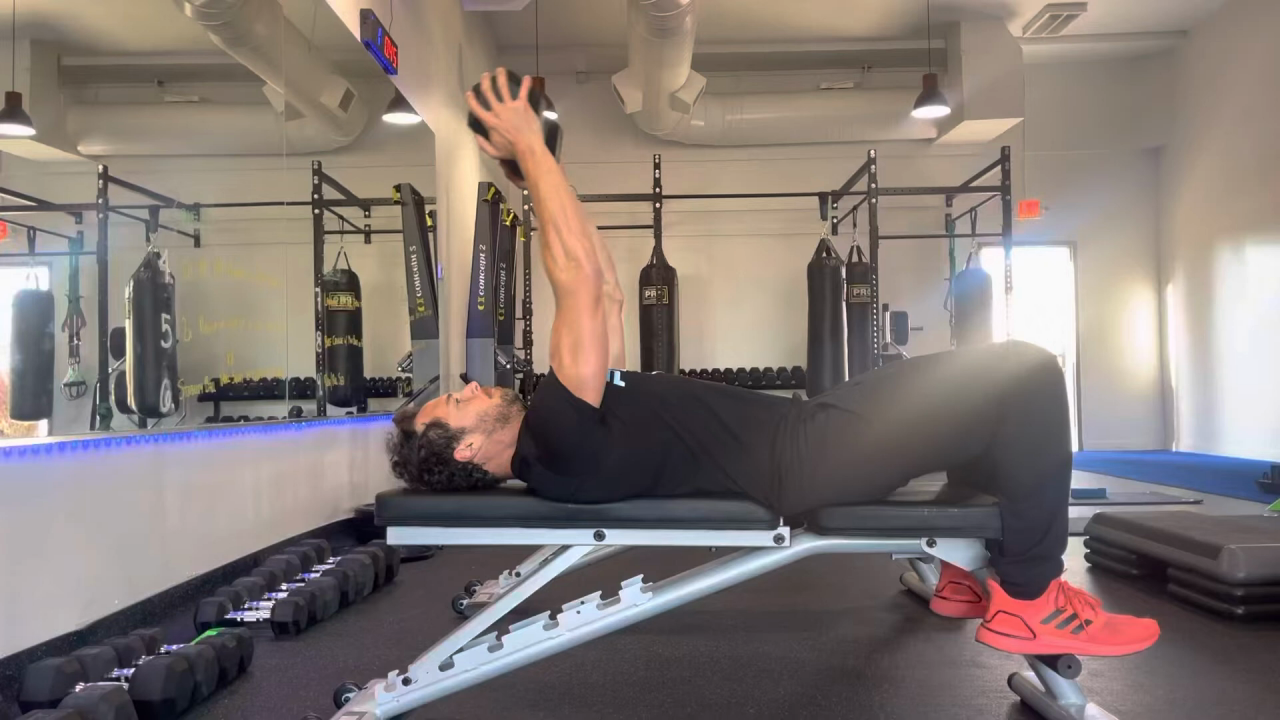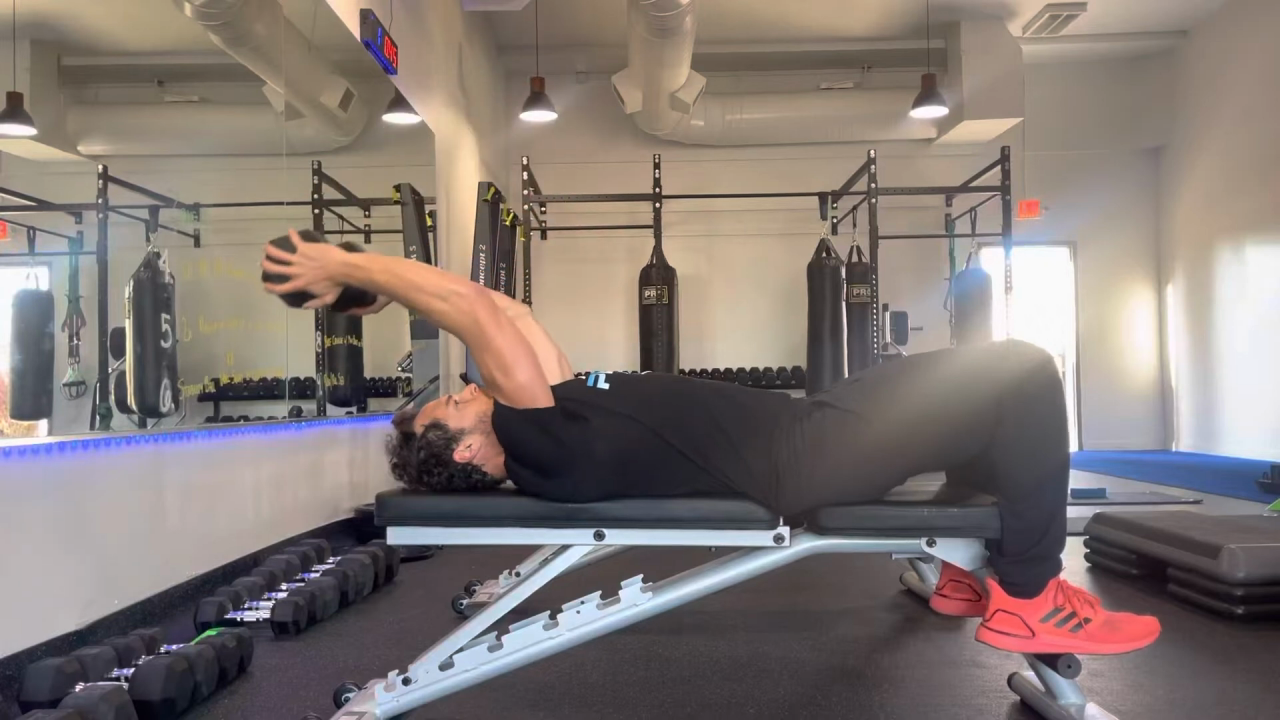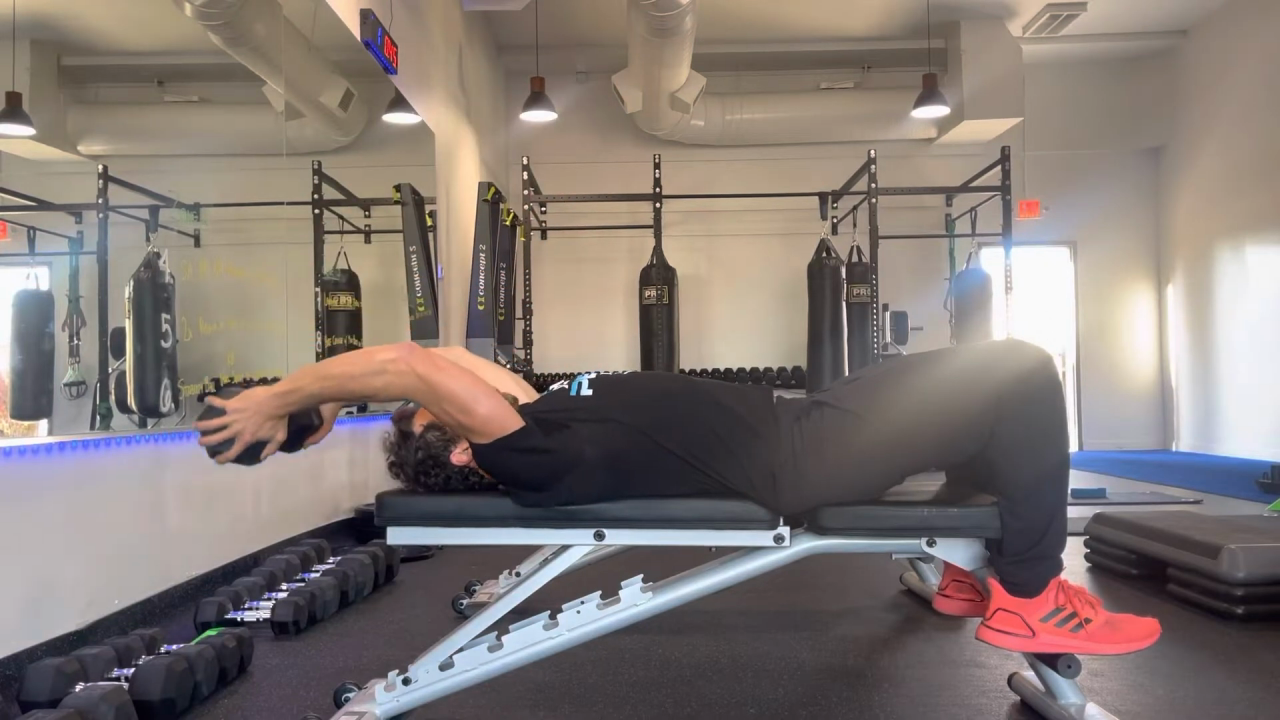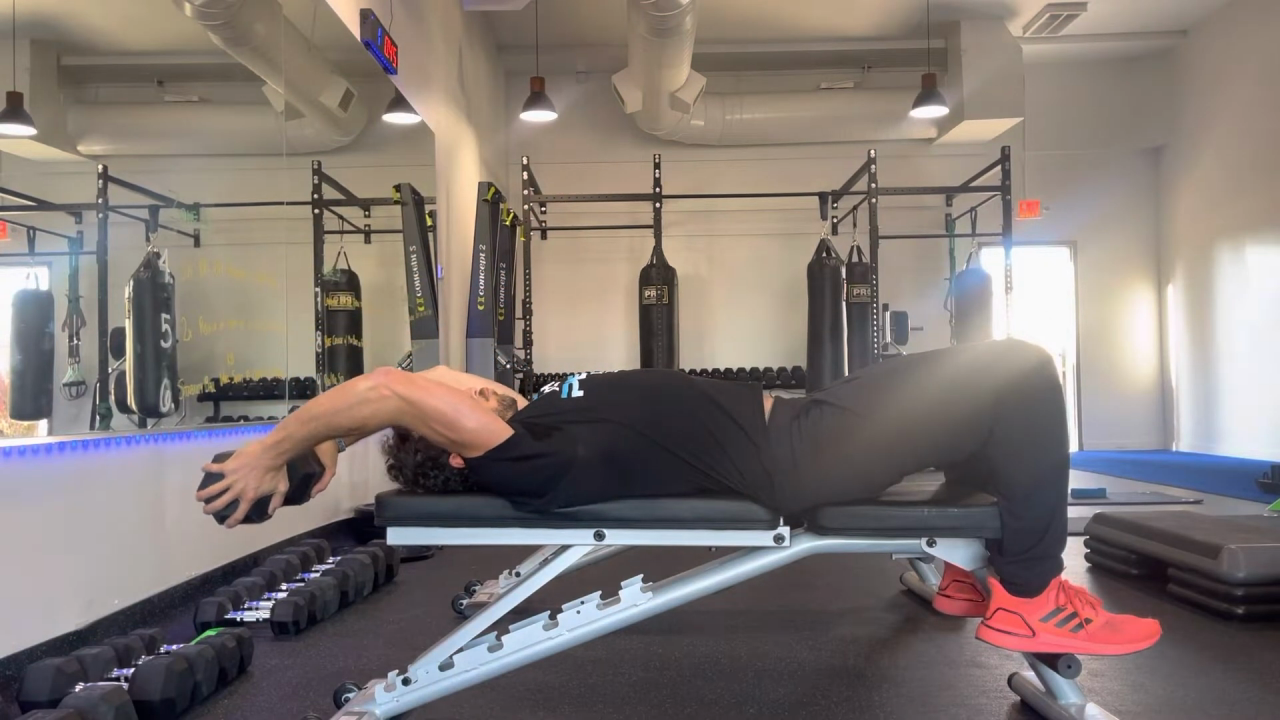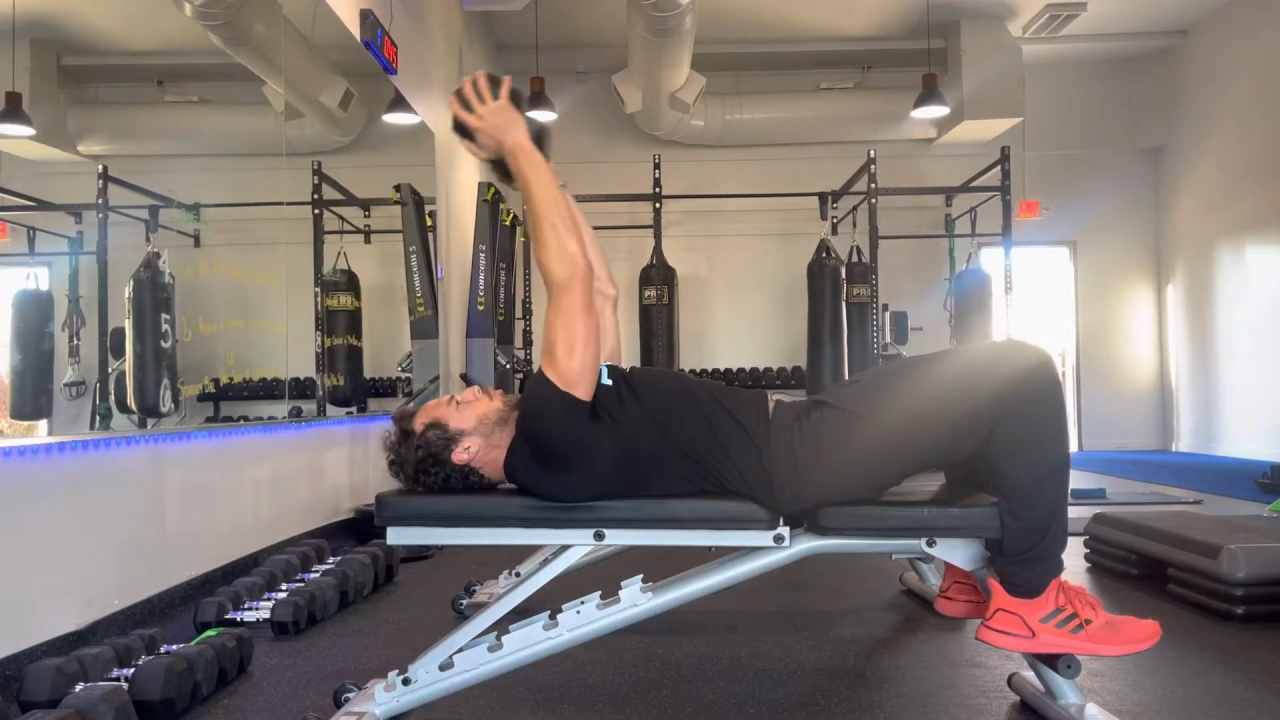
dt=1s
person 1, frame 1
left shoulder: (556, 427)
right shoulder: (560, 445)
left elbow: (599, 292)
right elbow: (581, 282)
left wrist: (529, 158)
right wrist: (529, 147)
left hip: (806, 427)
right hip: (808, 460)
left knee: (997, 381)
right knee: (1028, 376)
left ankle: (977, 568)
right ankle: (1027, 600)
person 1, frame 2
left shoulder: (552, 423)
right shoulder: (547, 456)
left elbow: (500, 317)
right elbow: (479, 311)
left wrist: (359, 277)
right wrist: (346, 266)
left hip: (800, 422)
right hip: (804, 459)
left knee: (992, 372)
right knee: (1023, 375)
left ankle: (975, 568)
right ankle: (1024, 600)
person 1, frame 3
left shoulder: (535, 418)
right shoulder: (533, 461)
left elbow: (447, 359)
right elbow: (415, 363)
left wrist: (308, 396)
right wrist: (275, 400)
left hip: (798, 418)
right hip: (804, 459)
left knee: (991, 375)
right knee: (1022, 372)
left ankle: (970, 569)
right ankle: (1027, 599)
person 1, frame 4
left shoulder: (533, 422)
right shoulder: (528, 467)
left elbow: (417, 385)
right elbow: (398, 390)
left wrist: (320, 431)
right wrist: (271, 448)
left hip: (796, 418)
right hip: (799, 456)
left knee: (990, 380)
right knee: (1020, 371)
left ankle: (971, 567)
right ankle: (1029, 598)
person 1, frame 5
left shoulder: (557, 424)
right shoulder: (549, 442)
left elbow: (595, 289)
right elbow: (570, 276)
left wrist: (526, 158)
right wrist: (516, 148)
left hip: (800, 429)
right hip: (801, 459)
left knee: (990, 381)
right knee: (1022, 376)
left ankle: (979, 566)
right ankle: (1028, 599)
